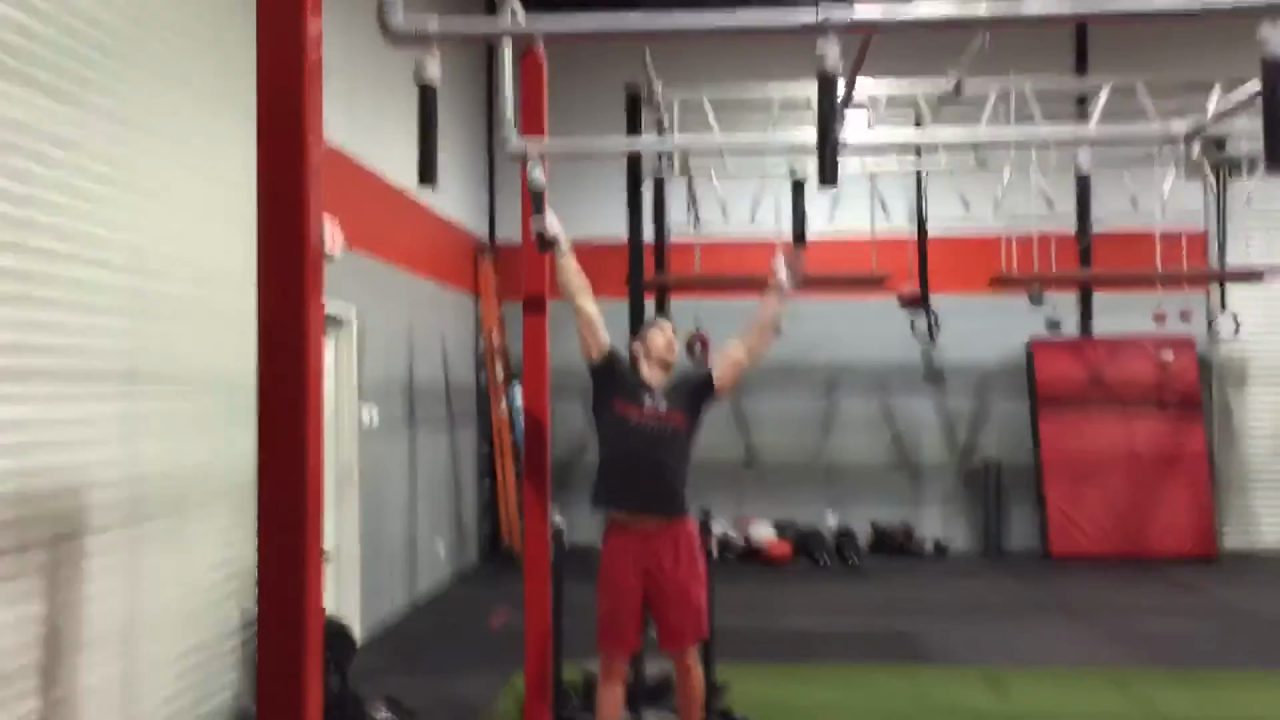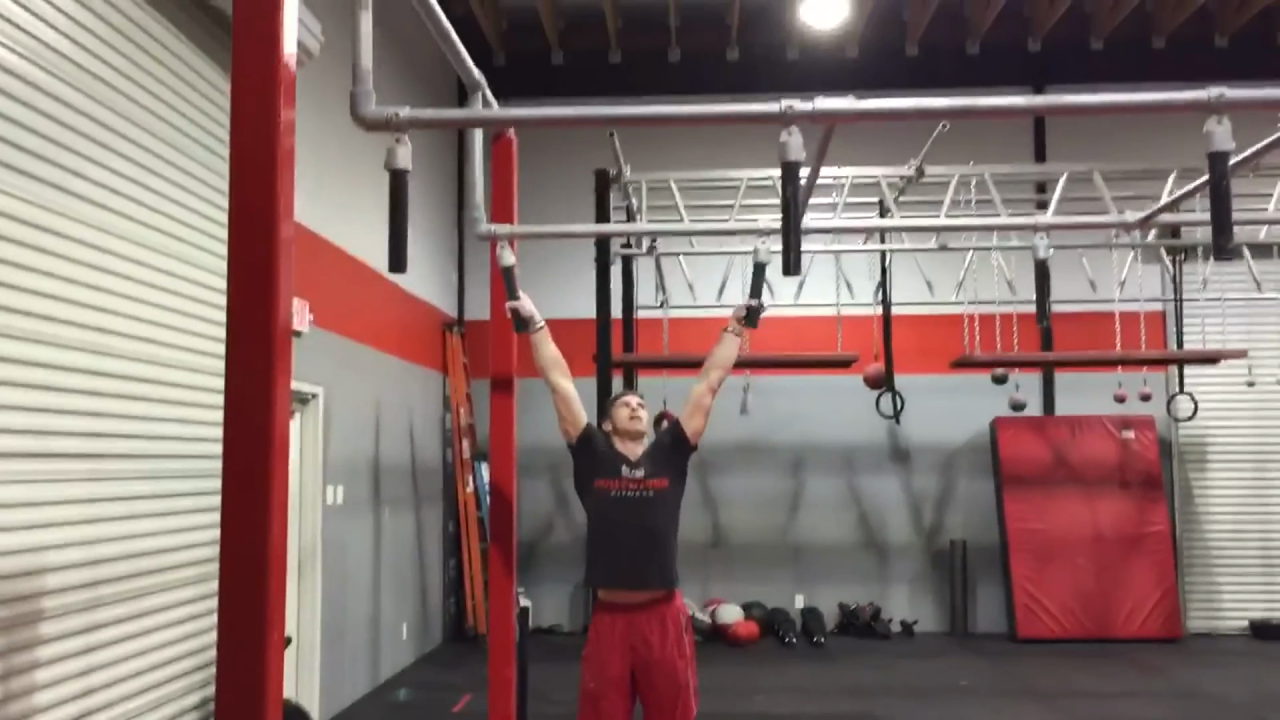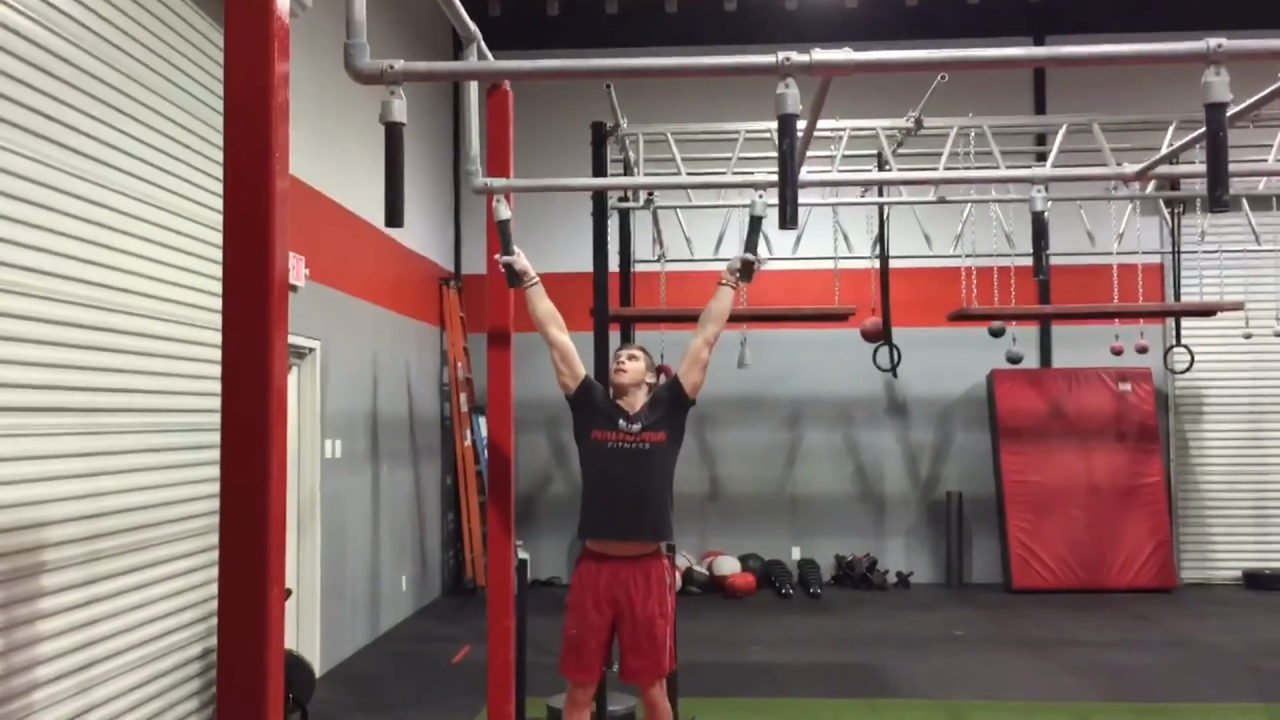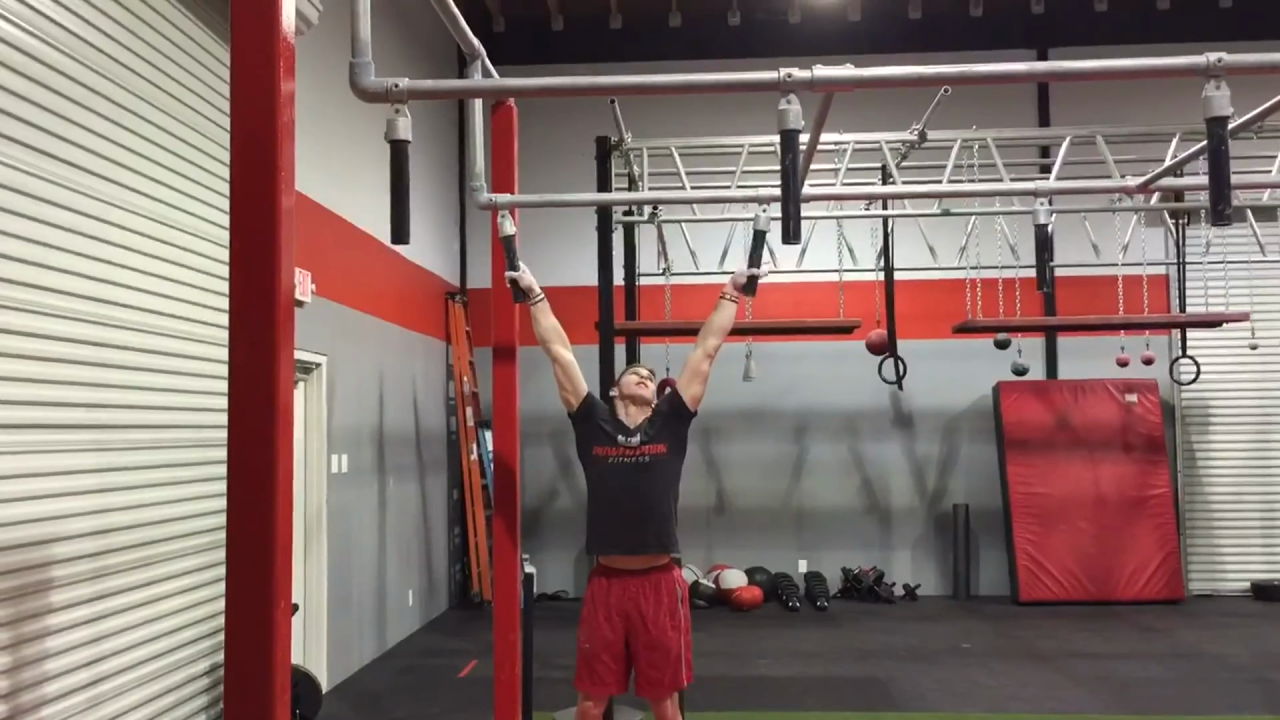
dt=0.7s
person 1, frame 1
left shoulder: (688, 391)
right shoulder: (613, 379)
left elbow: (745, 350)
right elbow: (583, 306)
left wrist: (778, 289)
right wrist: (559, 244)
left hip: (672, 539)
right hip: (623, 539)
left knee: (686, 654)
right knee: (613, 661)
person 1, frame 2
left shoulder: (670, 453)
right shoulder: (592, 456)
left elbow: (709, 384)
right elbow: (560, 383)
left wrist: (735, 326)
right wrist: (535, 322)
left hip: (662, 616)
right hip: (610, 617)
person 1, frame 3
left shoulder: (668, 408)
right shoulder: (590, 407)
left elbow: (706, 338)
right elbow: (557, 339)
left wrist: (729, 279)
right wrist: (529, 276)
left hip: (648, 569)
right hip: (594, 568)
person 1, frame 4
left shoulder: (671, 424)
right shoulder: (593, 423)
left elbow: (706, 350)
right elbow: (559, 352)
left wrist: (732, 293)
right wrist: (533, 292)
left hip: (659, 583)
right hip: (606, 583)
